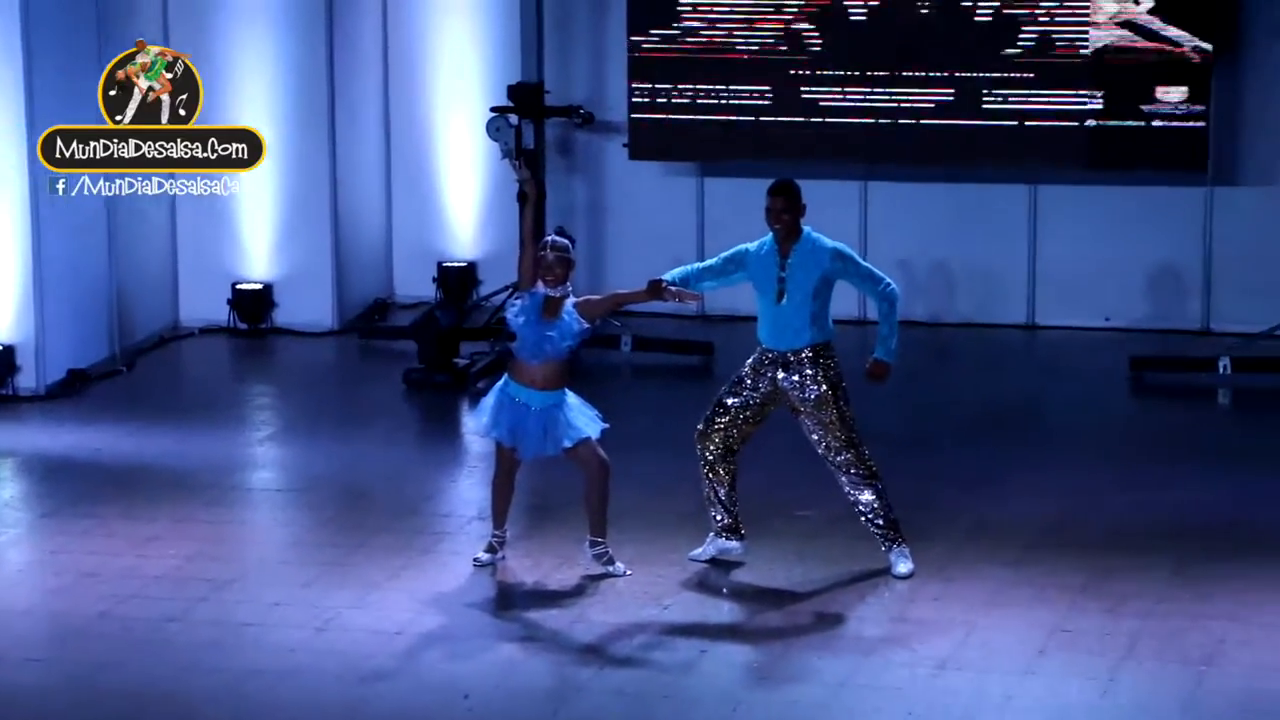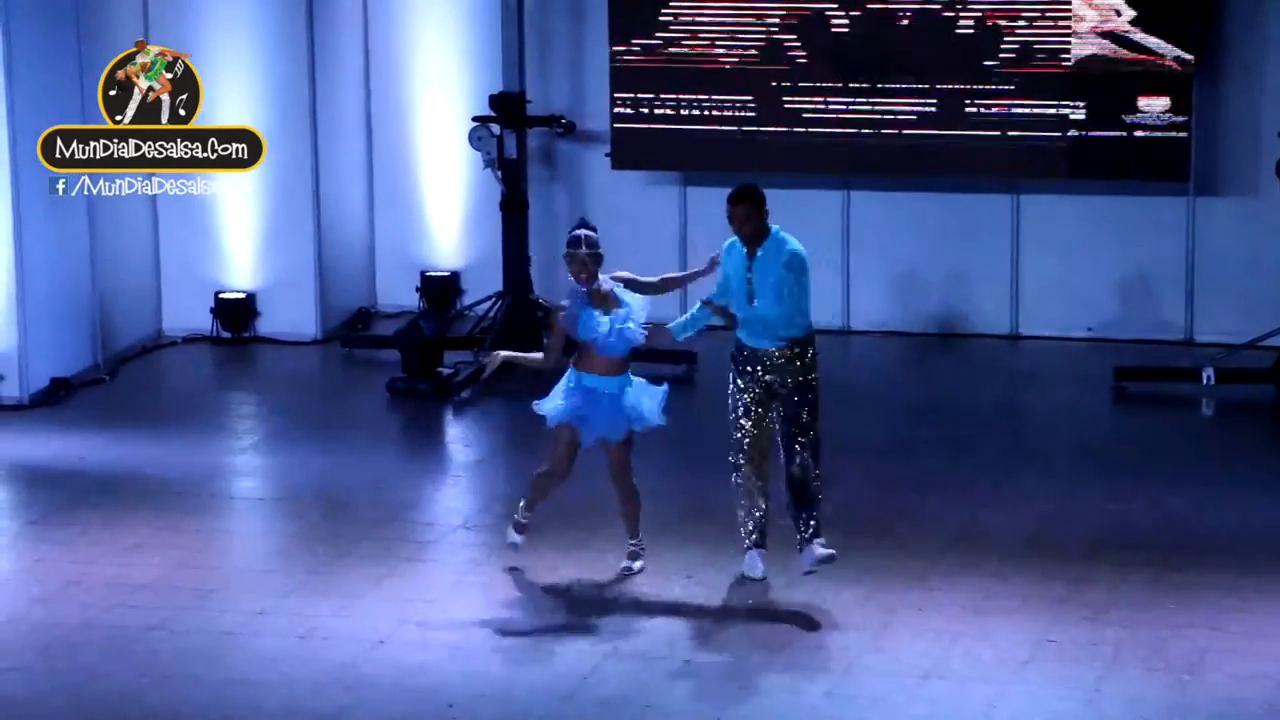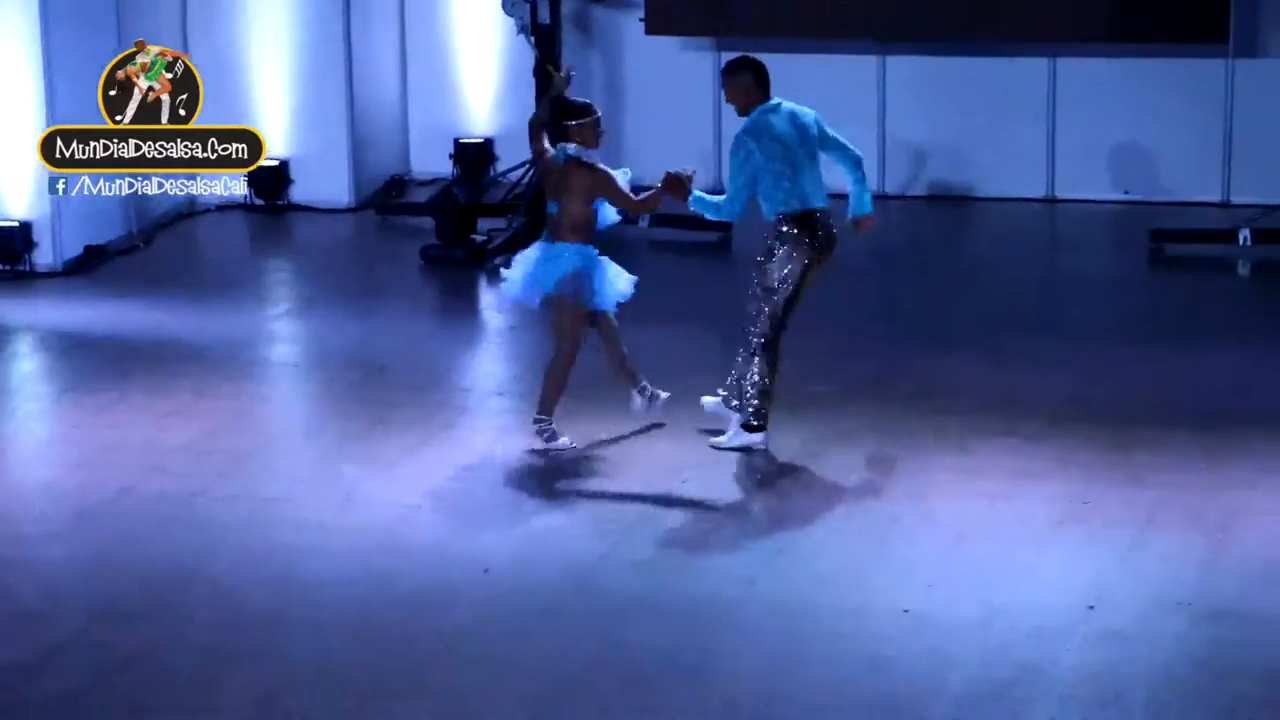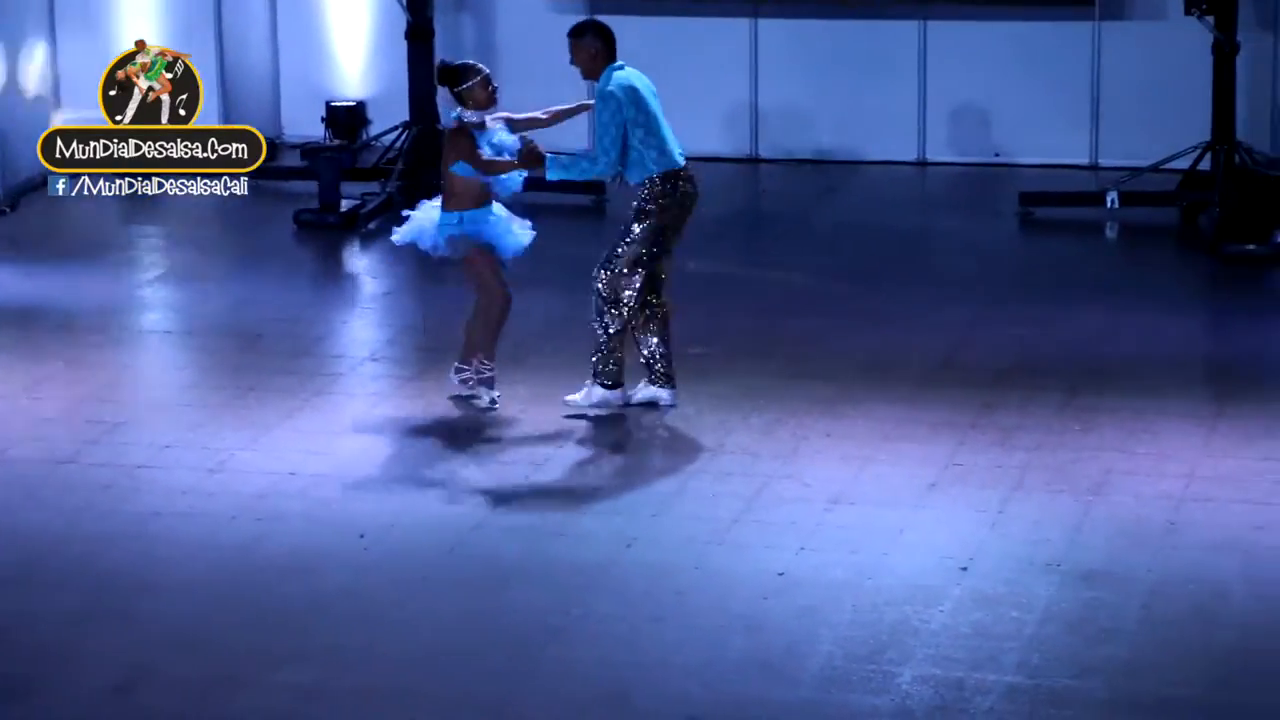
dt=1s
person 1, frame 1
left shoulder: (829, 255)
right shoulder: (752, 256)
left elbow: (885, 291)
right elbow: (703, 272)
left wrist: (884, 353)
right wrist: (668, 281)
left hip: (811, 366)
right hip: (766, 363)
left knee: (845, 456)
right knee: (712, 437)
left ankle: (895, 545)
right ankle: (726, 534)
person 1, frame 2
left shoulder: (790, 255)
right shoulder: (730, 252)
left elbow: (795, 318)
right elbow: (721, 299)
left wrist: (737, 320)
right wrist: (677, 329)
left hip: (792, 357)
right hip: (748, 358)
left knee: (800, 449)
right knee: (746, 454)
left ankle: (810, 540)
right ankle: (754, 545)
person 1, frame 3
left shoulder: (749, 137)
right shoulder: (804, 117)
left elbow: (733, 209)
right elbow: (853, 159)
left wrist: (689, 196)
right wrist: (860, 208)
left hip: (792, 234)
right hip: (821, 228)
left knee: (761, 329)
right knee: (766, 320)
left ankle: (752, 427)
right ankle: (736, 400)
person 1, frame 4
left shoulder: (610, 94)
right shoulder: (634, 80)
left elbow: (605, 164)
left wrist: (546, 164)
left hip: (658, 194)
right hip: (677, 187)
left knee: (611, 285)
right knee: (645, 287)
left ankle: (606, 383)
right ankle: (660, 383)
person 2, frame 1
left shoulder: (580, 309)
right shoulder: (528, 295)
left elbow: (620, 299)
right elbow: (526, 244)
left wrist: (657, 293)
right wrist: (530, 198)
left hip: (555, 403)
right hip: (514, 398)
left knee: (597, 466)
right knee: (505, 469)
left ankle: (598, 546)
right ankle: (497, 540)
person 2, frame 2
left shoulder: (619, 285)
right shoulder: (570, 310)
left elbow: (659, 285)
right elbow: (549, 359)
left wrist: (701, 272)
right wrist: (509, 356)
left hip: (618, 391)
right hip: (582, 390)
left knee: (620, 475)
right knee: (557, 469)
left ankle: (635, 545)
right ankle: (524, 515)
person 2, frame 3
left shoulder: (551, 161)
right shoulder: (593, 174)
left elbow: (537, 127)
right elbow: (634, 207)
left wrist: (555, 93)
right wrist: (668, 189)
left hip: (561, 259)
right hip: (570, 262)
left knee: (608, 328)
right knee: (569, 345)
left ankle: (640, 392)
right ankle: (544, 422)
person 2, frame 4
left shoulder: (494, 123)
right shoulder: (459, 135)
left elbow: (541, 120)
right elbow: (484, 166)
left wrist: (584, 107)
right wrist: (523, 162)
left hip: (484, 220)
right hip: (460, 225)
left knee: (490, 299)
right knee: (498, 297)
left ankle: (466, 372)
right ankle: (482, 370)
